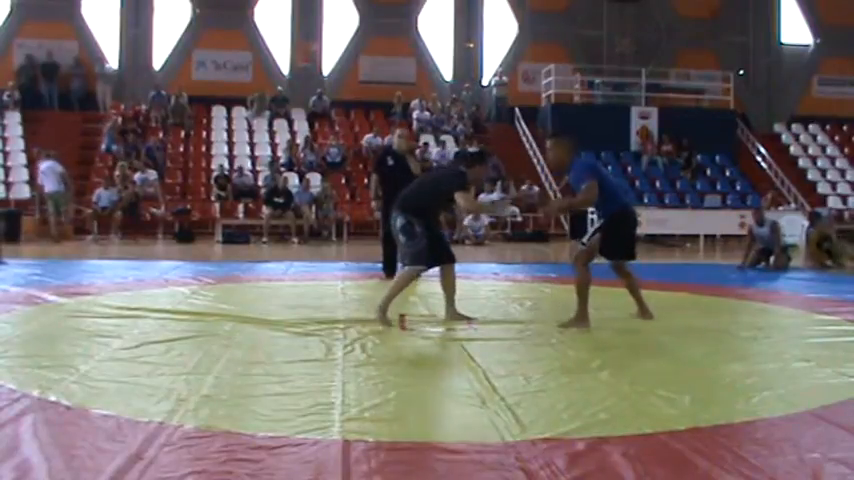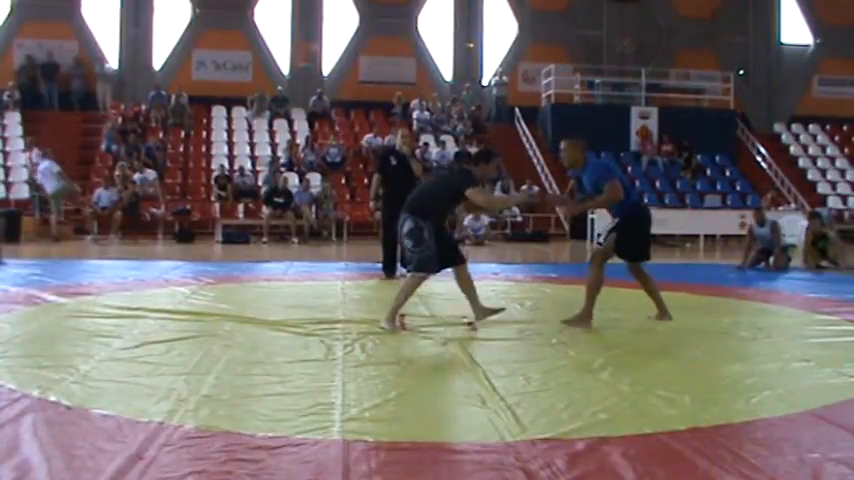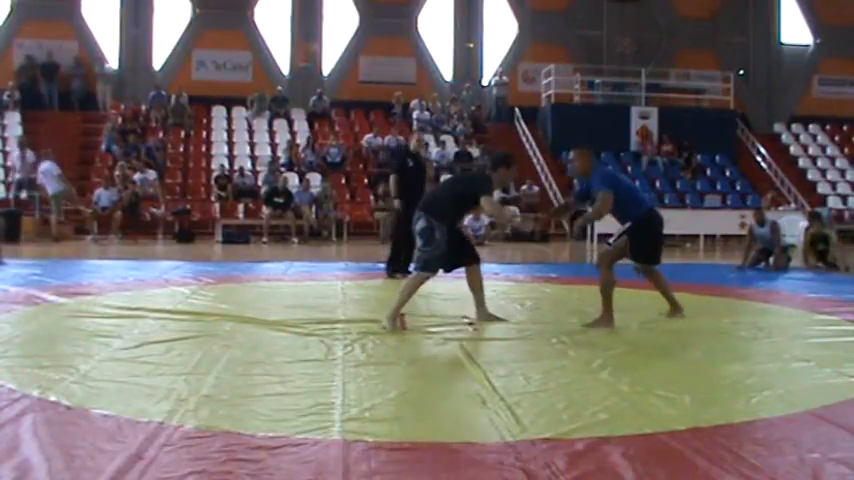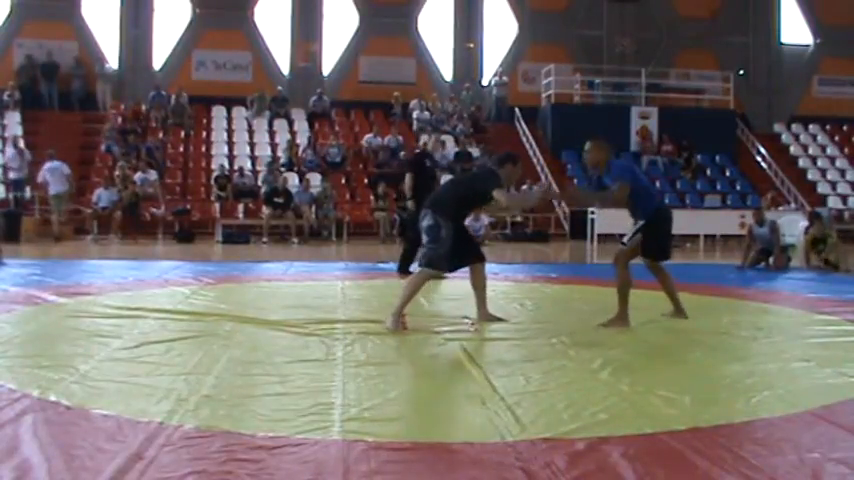
dt=0.4s
person 1, frame 1
left shoulder: (582, 167)
right shoulder: (578, 168)
left elbow: (590, 197)
right elbow: (581, 199)
left wrist: (559, 206)
right wrist: (558, 207)
left hip: (617, 218)
right hip: (622, 216)
left knee: (581, 260)
right knee: (618, 265)
left ankle: (581, 316)
right ankle: (643, 309)
person 1, frame 2
left shoulder: (597, 167)
right shoulder: (584, 173)
left elbow: (616, 195)
right elbow: (595, 199)
left wrist: (583, 206)
right wrist: (566, 202)
left hip: (631, 217)
right hip: (636, 216)
left knee: (597, 259)
right knee: (635, 267)
left ankle: (586, 315)
right ankle: (662, 310)
person 1, frame 3
left shoulder: (601, 176)
right shoulder: (589, 182)
left elbow: (604, 206)
right elbow: (570, 205)
left wrist: (581, 221)
right wrist: (552, 214)
left hip: (642, 222)
right hip: (647, 220)
left knee: (605, 260)
right knee: (645, 267)
left ankle: (606, 317)
right ankle: (674, 306)
person 1, frame 4
left shoulder: (620, 168)
right shoulder: (603, 174)
left elbow: (619, 198)
right elbow: (591, 199)
left wrist: (580, 194)
right wrist: (572, 195)
left hip: (652, 219)
right hip: (655, 217)
left knee: (621, 259)
right knee: (653, 264)
left ankle: (622, 316)
right ankle: (678, 309)
person 2, frame 1
left shoulder: (457, 178)
right shoulder: (457, 178)
left elbow: (465, 204)
right elbow: (467, 205)
left hip: (425, 217)
right hip: (408, 216)
left knee: (447, 261)
right knee: (416, 267)
left ankle: (451, 311)
right ankle: (382, 309)
person 2, frame 2
left shoulder: (462, 177)
right shoulder: (464, 176)
left elbow: (485, 204)
right elbow: (483, 201)
right wrist: (519, 198)
left hip: (431, 220)
right hip: (416, 220)
left knee: (458, 262)
right knee: (421, 271)
left ankle: (478, 309)
right ankle: (390, 317)
person 2, frame 3
left shoulder: (481, 181)
right shoulder: (483, 182)
left elbow: (490, 209)
right elbow: (490, 209)
left hip: (446, 221)
right hip: (431, 219)
left knee: (472, 261)
right knee: (426, 271)
left ankle: (481, 312)
right ankle: (391, 316)
person 2, frame 4
left shoulder: (488, 178)
right shoulder: (490, 176)
left elbow: (506, 201)
right elbow: (507, 202)
left wrist: (532, 199)
right wrist: (535, 198)
left hip: (451, 219)
right hip: (437, 217)
left knee: (476, 261)
right knee: (430, 269)
left ankle: (482, 312)
right ankle: (395, 316)
person 3, frame 1
left shoulder: (410, 155)
right shoulder: (384, 154)
left elbow: (417, 171)
right elbow: (375, 177)
left wrist: (407, 154)
right wrist: (375, 198)
right hip: (389, 200)
right knee: (389, 235)
right ankle: (389, 269)
person 3, frame 2
left shoulder: (411, 156)
right shoulder: (387, 154)
left elbow: (418, 172)
right elbow: (377, 176)
left wrist: (409, 156)
right wrist: (373, 198)
right hip: (390, 200)
right knee: (389, 235)
right ankle: (389, 268)
person 3, frame 3
left shoulder: (421, 159)
right shoulder: (402, 157)
right elbow: (393, 178)
left wrist: (425, 162)
right wrist: (395, 197)
left hip: (418, 202)
right hip: (404, 203)
left knee: (413, 236)
right knee: (400, 235)
left ankle: (404, 267)
right ankle: (392, 268)
person 3, frame 4
left shoulder: (430, 158)
right shoulder: (418, 157)
right elbow: (409, 178)
right wrist: (409, 198)
left hip: (425, 202)
right hip: (418, 201)
left knee: (414, 237)
right knee: (415, 236)
